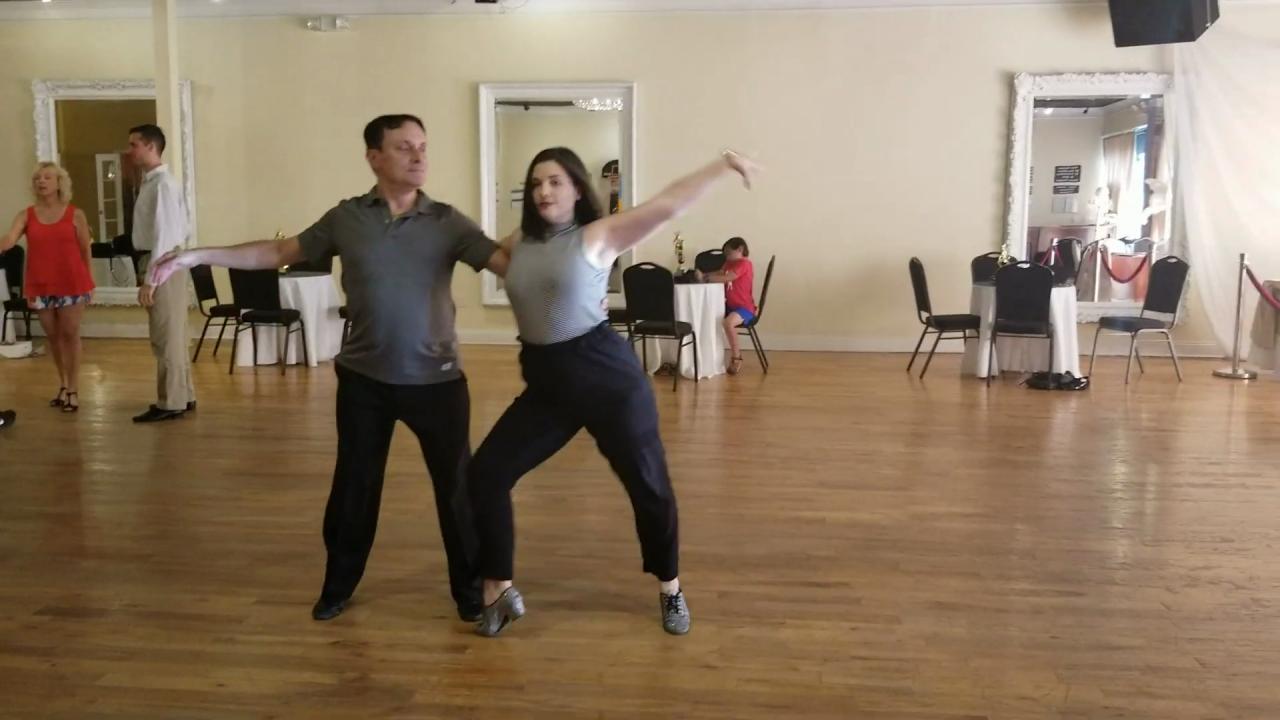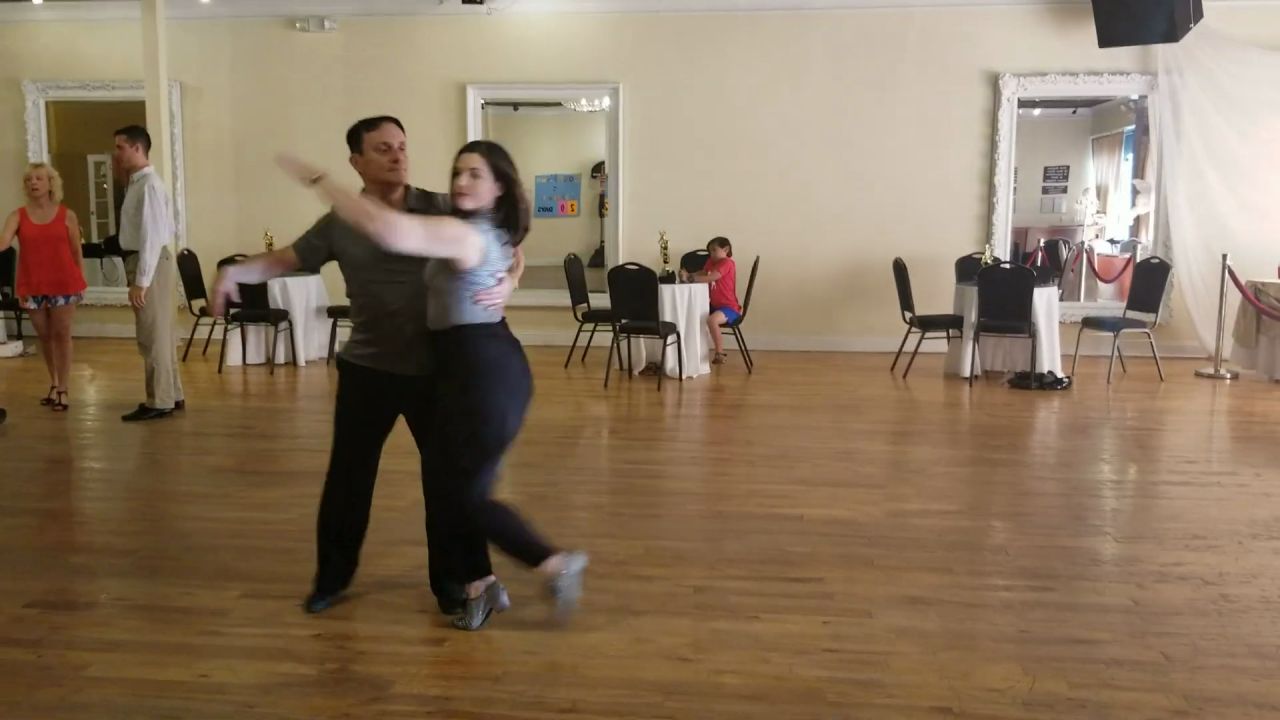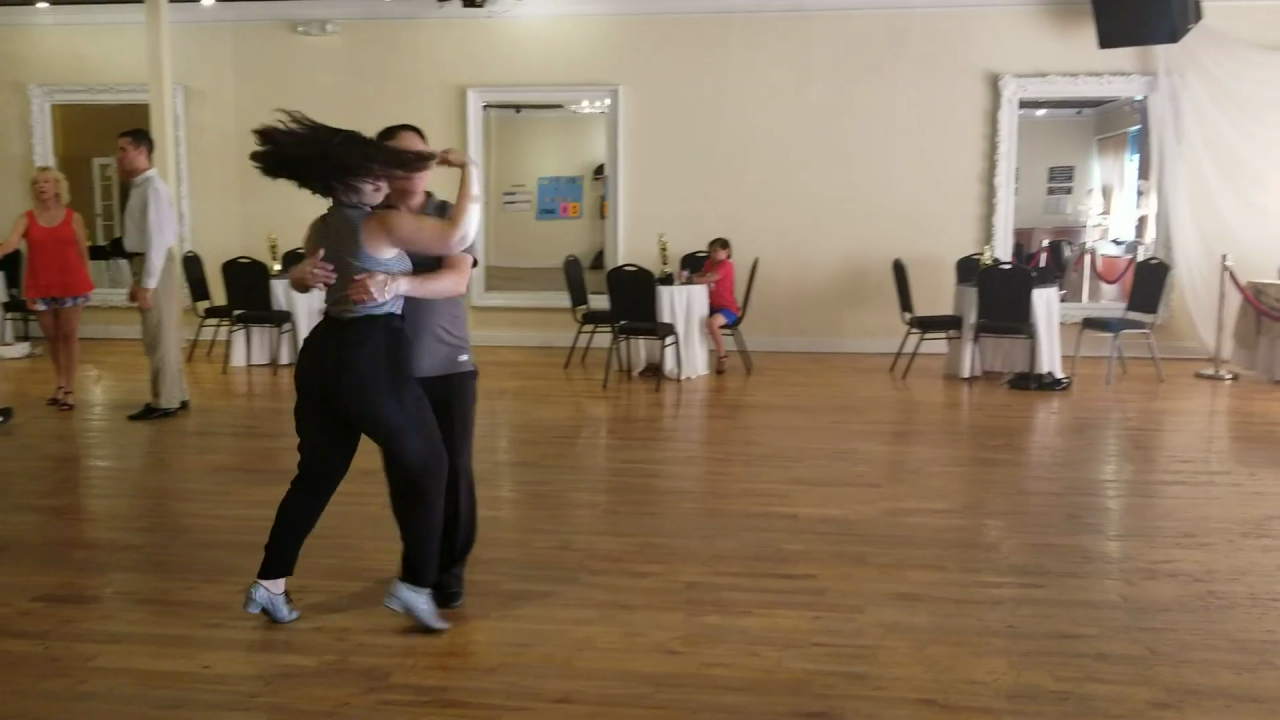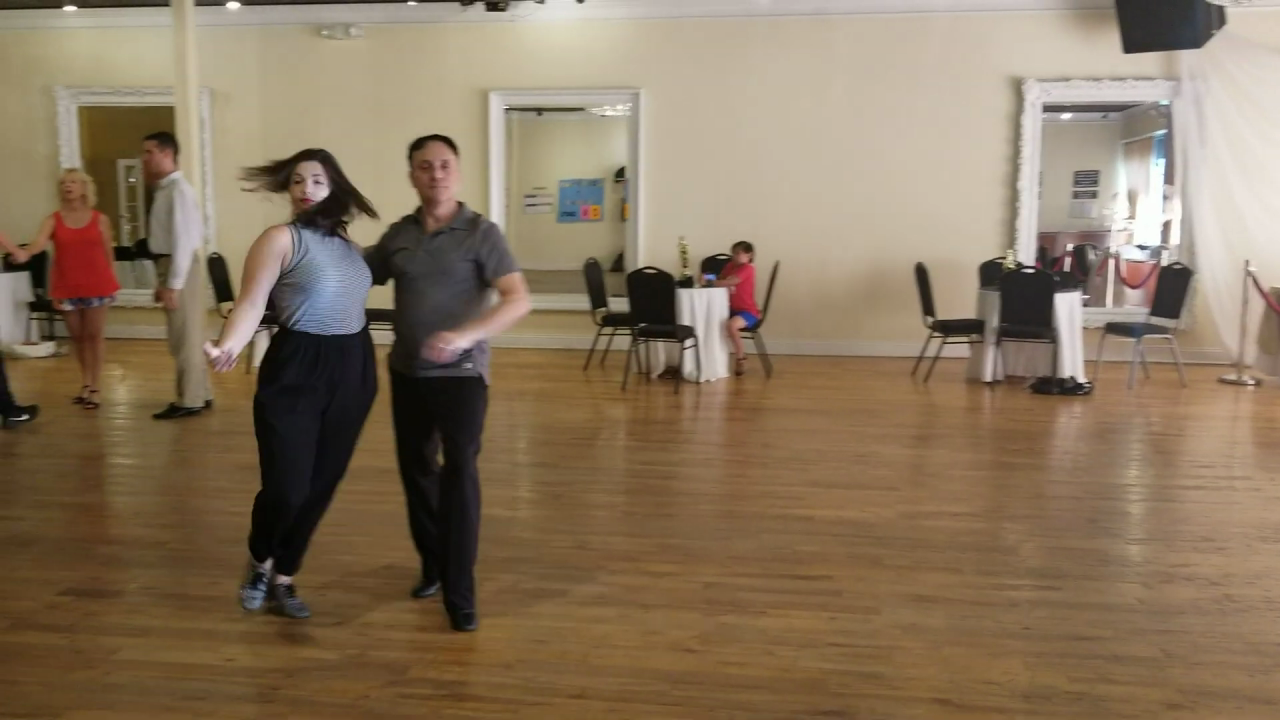
dt=0.3s
person 1, frame 1
left shoulder: (448, 222)
right shoulder: (344, 218)
left elbow: (509, 262)
right elbow: (279, 252)
right wrist: (194, 255)
left hip: (436, 378)
right hip: (365, 376)
left knee: (454, 482)
right knee: (355, 482)
left ankle: (467, 584)
right ankle: (339, 581)
person 1, frame 2
left shoulder: (439, 210)
right shoulder: (339, 222)
right elbow: (281, 260)
left wrist: (504, 279)
right wrist: (234, 270)
left hip: (434, 367)
right hip: (367, 368)
right knee: (347, 474)
left ankle: (452, 579)
right ankle: (332, 575)
person 1, frame 3
left shoulder: (450, 218)
left elbow: (457, 280)
right elbow: (306, 271)
left wrist: (399, 283)
right wrist: (306, 271)
left hip: (450, 368)
left knee: (454, 468)
left ankle: (450, 567)
person 1, frame 4
left shoulder: (481, 232)
right shoulder: (398, 234)
left elbow: (517, 298)
left wrist: (466, 334)
left hip: (459, 375)
right hip: (407, 373)
left knee: (458, 472)
right knee: (416, 472)
left ankle: (459, 589)
right ankle: (433, 565)
person 2, frame 1
left shoulder: (599, 234)
right shoulder: (518, 244)
left elbow: (663, 206)
left wrist: (721, 165)
left hip: (605, 373)
right hip: (545, 382)
left knee: (648, 485)
right knee: (485, 476)
left ankle: (669, 588)
right ankle: (500, 591)
person 2, frame 2
left shoulder: (462, 233)
right shoulder: (494, 228)
left elbow: (388, 228)
left wrist: (322, 180)
left hip: (483, 371)
right hip: (492, 363)
left knee: (460, 492)
right knee: (461, 482)
left ankle: (554, 563)
right ankle: (482, 584)
person 2, frame 3
left shoulder: (327, 225)
right shoulder: (384, 224)
right elbow: (459, 237)
right wrist: (465, 170)
left hip: (325, 356)
right hip: (373, 360)
left knee: (315, 476)
right knee: (425, 471)
left ankle: (268, 585)
right ankle: (415, 586)
person 2, frame 4
left shoulder: (345, 241)
right shoulder: (280, 238)
right elbow: (249, 305)
right wrist: (226, 347)
left hip: (353, 367)
right hip: (294, 369)
left knee: (319, 482)
right knee: (284, 487)
left ankle: (282, 572)
right ankle: (260, 563)
person 3, frame 1
left shoulder: (163, 184)
right shoulder: (150, 183)
left elbow: (164, 235)
left wrist: (150, 280)
right wrist: (149, 274)
right hip: (157, 263)
left knee: (166, 336)
right knee: (172, 334)
left ankle: (171, 403)
right ankle: (183, 397)
person 3, frame 2
left shoulder: (149, 185)
right shoulder: (137, 184)
left elbow: (152, 235)
left wrist: (141, 281)
right wrist: (137, 276)
left hip: (151, 263)
right hip: (142, 261)
left knee: (153, 336)
right knee: (158, 334)
left ankle: (159, 402)
right ankle: (171, 395)
person 3, frame 3
left shoulder: (153, 188)
right shoulder: (139, 186)
left elbow: (157, 238)
left wrist: (147, 283)
right wrist: (139, 279)
left hip: (156, 265)
right hip: (146, 263)
left knee: (159, 336)
right knee: (164, 334)
left ankle: (164, 402)
right ankle: (175, 395)
person 3, frame 4
left shoulder: (179, 190)
right shoulder: (164, 189)
left elbow: (183, 239)
left wrist: (173, 284)
right wrist: (164, 280)
left hip: (182, 267)
right hip: (170, 265)
left knee: (184, 337)
right knee: (190, 335)
left ankle: (189, 401)
right ankle: (199, 395)
person 4, frame 1
left shoulder: (75, 215)
right shoulder: (26, 215)
left elbow: (85, 250)
left wrist: (88, 282)
left hip: (70, 283)
right hip: (40, 285)
left knee: (70, 335)
right knee: (53, 336)
left ankle: (72, 390)
right ankle: (64, 386)
person 4, frame 2
left shoulder: (67, 215)
left elbow: (76, 251)
left wrist: (80, 283)
left hip: (63, 283)
right hip: (32, 285)
left knee: (61, 334)
right knee: (44, 335)
left ankle: (63, 389)
right ankle: (53, 384)
person 4, frame 3
left shoulder: (73, 218)
right shoulder: (26, 219)
left elbow: (82, 253)
left wrist: (85, 284)
left hip: (70, 285)
right hip: (40, 287)
left knee: (68, 335)
right knee: (51, 336)
left ankle: (69, 389)
right ankle: (60, 385)
person 4, frame 4
left shoulder: (99, 219)
right shoulder: (53, 220)
left elbow: (108, 253)
right elbow: (39, 243)
left wrist: (111, 284)
right wrist: (23, 253)
left hip: (96, 285)
right hip: (66, 287)
left knee: (94, 335)
right knee: (76, 336)
left ankle: (94, 388)
right ankle: (85, 383)
